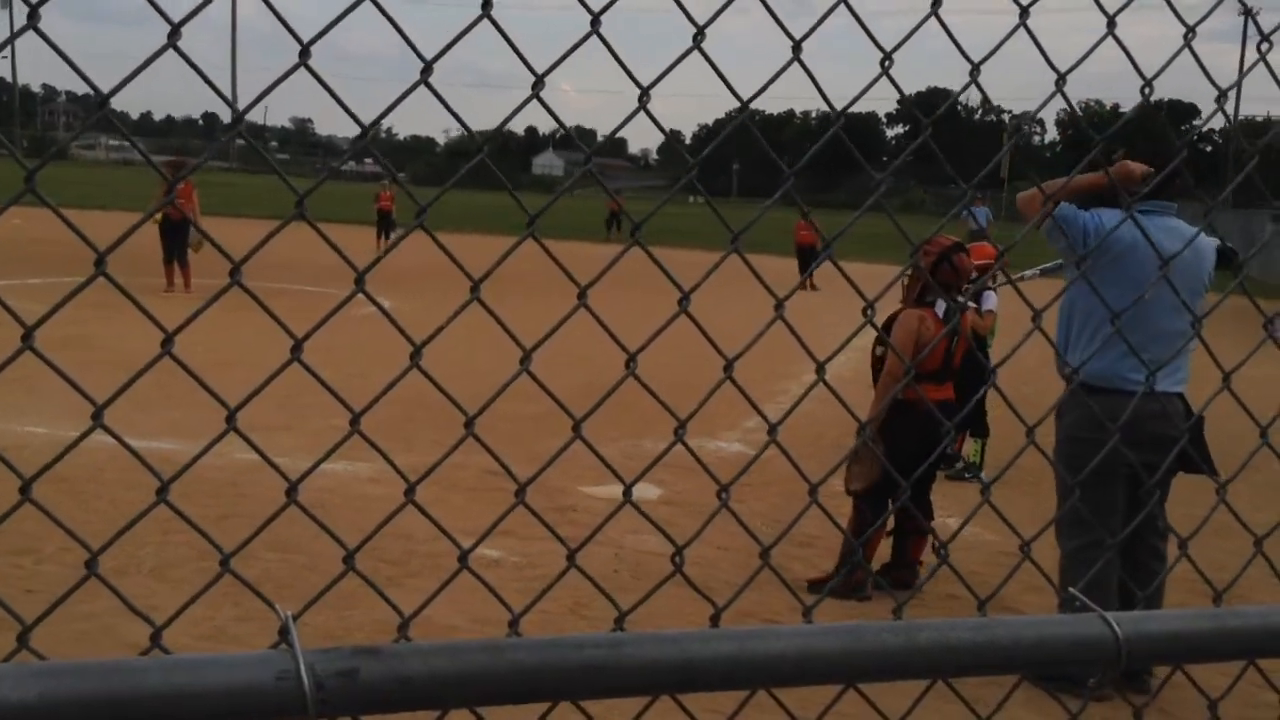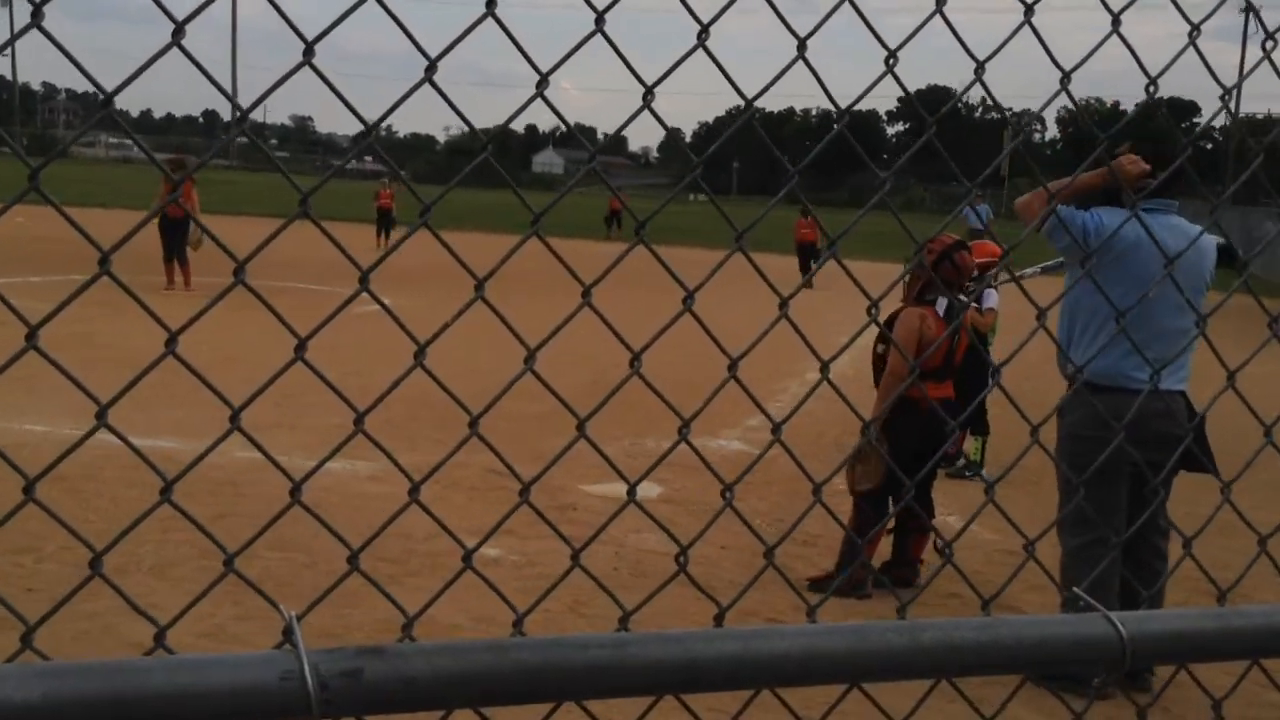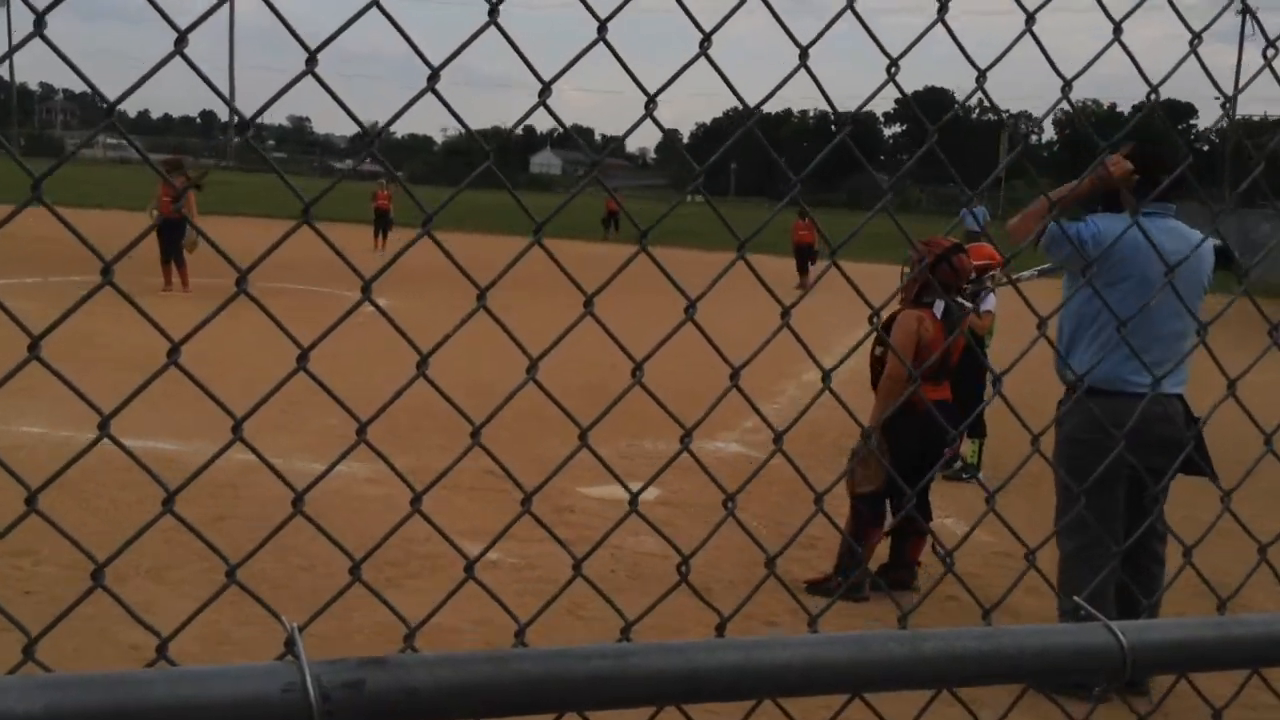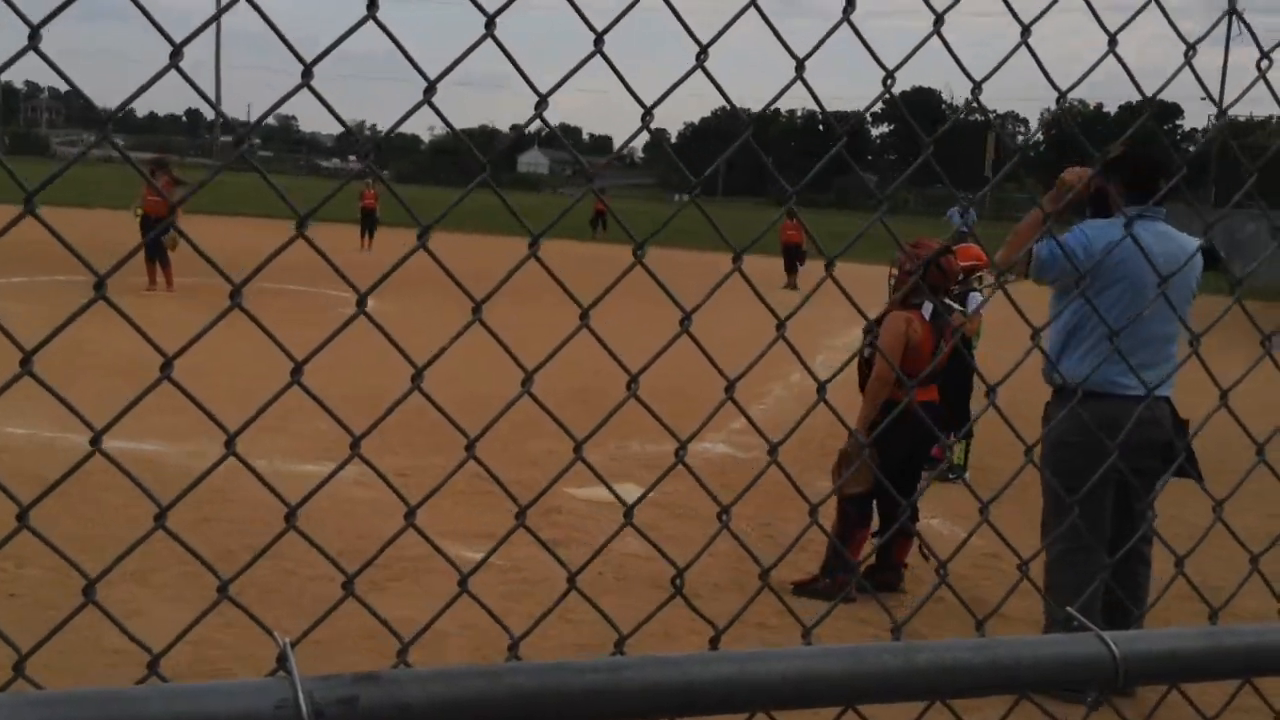
dt=0.1s
person 1, frame 1
left shoulder: (1104, 229)
right shoulder: (1203, 247)
left elbow: (1028, 202)
left wrist: (1103, 178)
left hip: (1099, 405)
right hip: (1166, 408)
left knee: (1089, 536)
right knee: (1146, 535)
left ankle: (1086, 664)
right ankle: (1134, 660)
person 1, frame 2
left shoulder: (1107, 227)
right shoulder: (1203, 245)
left elbow: (1026, 208)
left wrist: (1098, 178)
left hip: (1101, 404)
right hip: (1168, 408)
left knee: (1090, 534)
right knee: (1147, 534)
left ankle: (1087, 662)
right ankle: (1136, 658)
person 1, frame 3
left shoulder: (1105, 234)
right shoulder: (1201, 249)
left elbow: (1020, 229)
left wrist: (1088, 184)
left hip: (1099, 409)
right hip: (1165, 413)
left knee: (1088, 539)
right knee: (1144, 538)
person 1, frame 4
left shoulder: (1097, 238)
right shoulder: (1190, 251)
left elbow: (1011, 258)
left wrist: (1056, 198)
left hip: (1088, 413)
right hip: (1155, 415)
left knee: (1076, 542)
right knee: (1131, 543)
person 2, frame 1
left shoulder: (912, 317)
right shoulder: (959, 316)
left elbow: (893, 373)
left wrist: (871, 422)
left hip: (909, 413)
right hip: (941, 412)
left knee: (872, 491)
right knee: (916, 491)
left ankle: (853, 574)
right ankle: (904, 568)
person 2, frame 2
left shoulder: (914, 315)
right shoulder: (958, 314)
left elbow: (896, 372)
left wrist: (875, 421)
left hip: (910, 412)
right hip: (941, 411)
left knee: (872, 488)
right knee: (916, 490)
left ankle: (852, 573)
right ankle: (905, 566)
person 2, frame 3
left shoulder: (912, 317)
right shoulder: (955, 317)
left elbow: (895, 376)
left wrist: (874, 425)
left hip: (908, 414)
right hip: (939, 413)
left knee: (869, 491)
right knee: (913, 493)
left ankle: (850, 576)
right ankle: (902, 569)
person 2, frame 4
left shoulder: (901, 319)
right shoulder: (943, 319)
left elbow: (883, 376)
left wrist: (860, 427)
left hip: (894, 416)
right hip: (926, 415)
left knee: (856, 493)
right knee: (901, 495)
left ankle: (836, 577)
right ankle: (889, 570)
person 3, frame 1
left shoulder: (987, 295)
right shoulder: (969, 292)
left elbow: (985, 327)
left hip: (977, 360)
right hip: (961, 357)
left knee: (975, 411)
right knee: (957, 406)
left ankle: (976, 466)
right ankle: (954, 455)
person 3, frame 2
left shoulder: (989, 293)
right shoulder: (970, 290)
left elbow: (985, 325)
left hip: (977, 358)
right hip: (961, 355)
left knee: (975, 408)
right knee: (957, 404)
left ankle: (976, 464)
right ankle: (955, 453)
person 3, frame 3
left shoulder: (986, 295)
right shoulder: (968, 292)
left elbow: (983, 328)
left hip: (975, 361)
right hip: (959, 357)
left knee: (973, 410)
right knee: (955, 406)
left ankle: (973, 466)
right ankle: (952, 456)
person 3, frame 4
left shoulder: (974, 297)
right shoulder: (954, 294)
left elbow: (971, 329)
left wrist: (950, 309)
left hip: (962, 361)
right hip: (946, 358)
left knee: (959, 411)
right knee: (941, 407)
left ankle: (959, 466)
right ankle: (939, 455)
